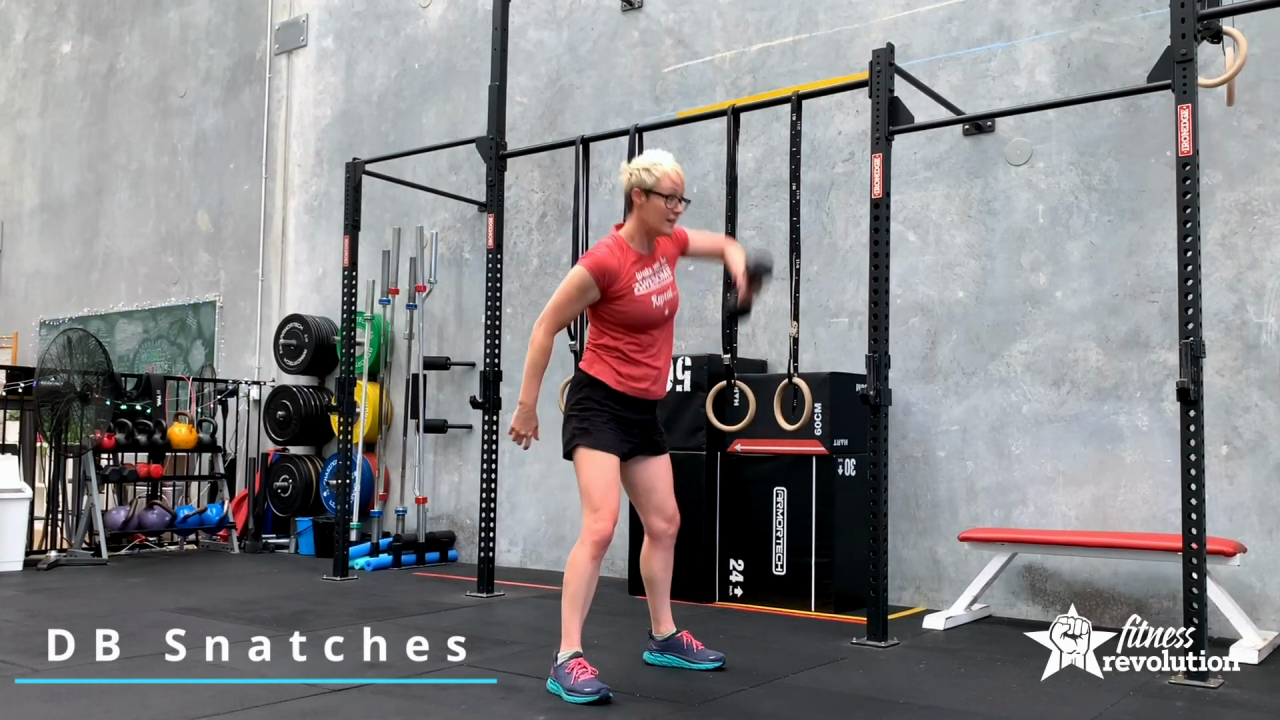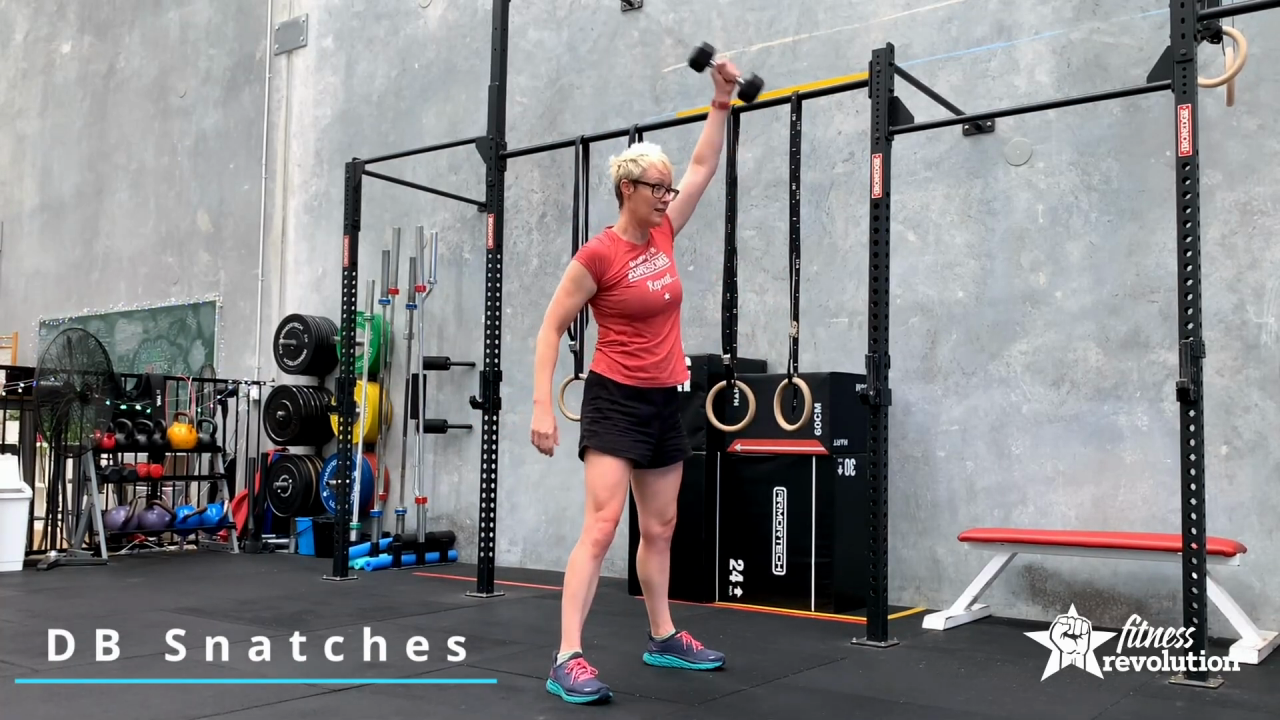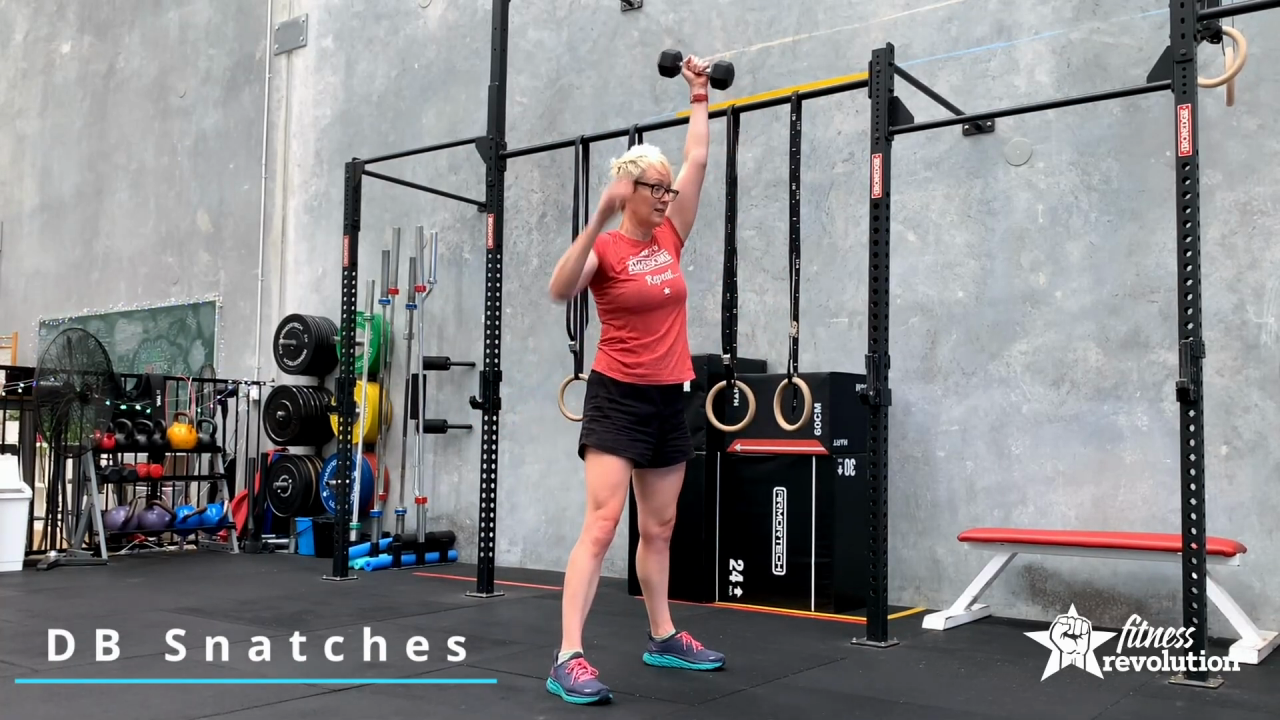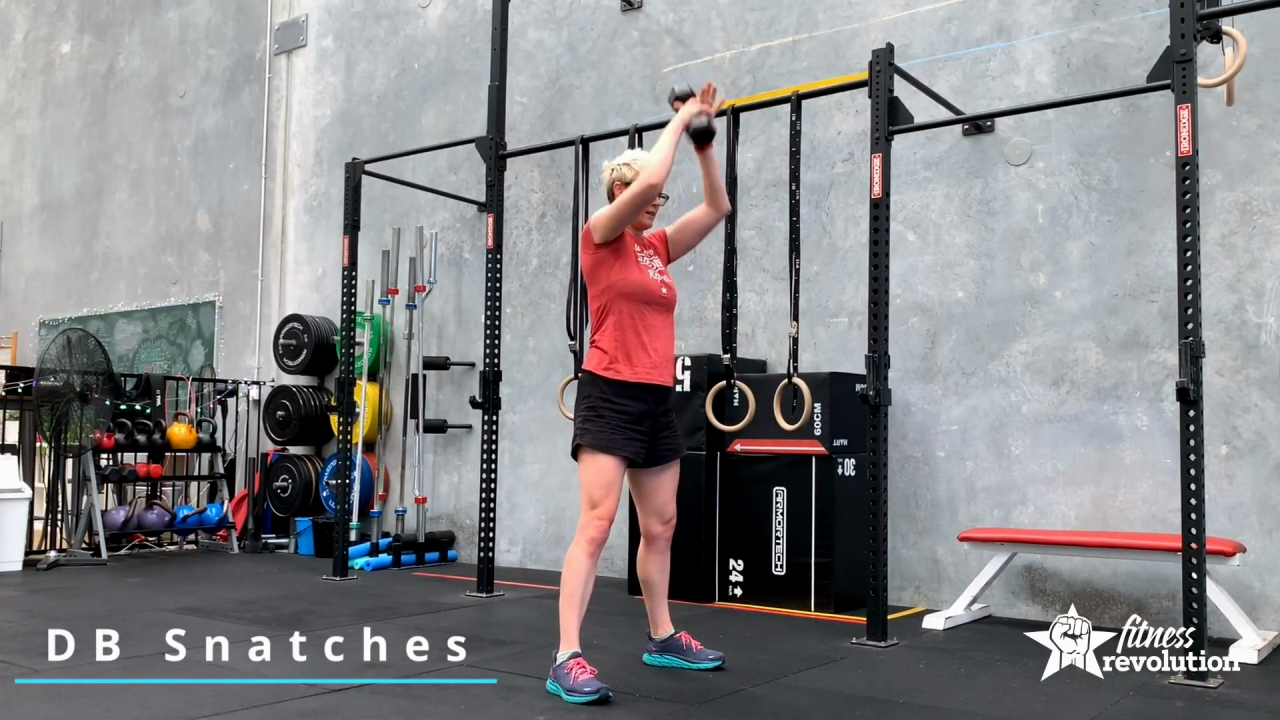
dt=0.3s
person 1, frame 1
left shoulder: (667, 242)
right shoulder: (603, 261)
left elbow: (718, 243)
right elbow: (546, 328)
left wrist: (738, 263)
right wrist: (526, 404)
left hip: (644, 407)
right hip: (599, 401)
left knee: (663, 524)
right knee: (600, 527)
left ankle: (664, 637)
right ankle: (568, 660)
person 1, frame 2
left shoulder: (663, 232)
right shoulder: (598, 256)
left elbow: (702, 166)
right elbow: (551, 329)
left wrist: (722, 102)
right wrist: (543, 406)
left hip: (664, 402)
right hip: (615, 401)
left knee: (659, 530)
right knee: (601, 529)
left ankle: (662, 637)
right ankle: (567, 659)
person 1, frame 3
left shoulder: (669, 240)
right shoulder: (604, 246)
left elbow: (698, 162)
right elbow: (560, 289)
left wrist: (698, 97)
right wrist: (593, 233)
left hip: (667, 401)
right hip: (617, 398)
left knee: (659, 529)
right knee: (600, 528)
left ankle: (662, 637)
right ankle: (568, 659)
person 1, frame 4
left shoulder: (656, 247)
right shoulder: (601, 236)
left elbow: (717, 208)
right elbow: (648, 178)
left wrist: (703, 137)
right wrist: (678, 119)
left hip: (657, 401)
right hip: (610, 396)
left knee: (660, 527)
right knee: (595, 526)
left ankle: (662, 636)
right ankle: (567, 658)
